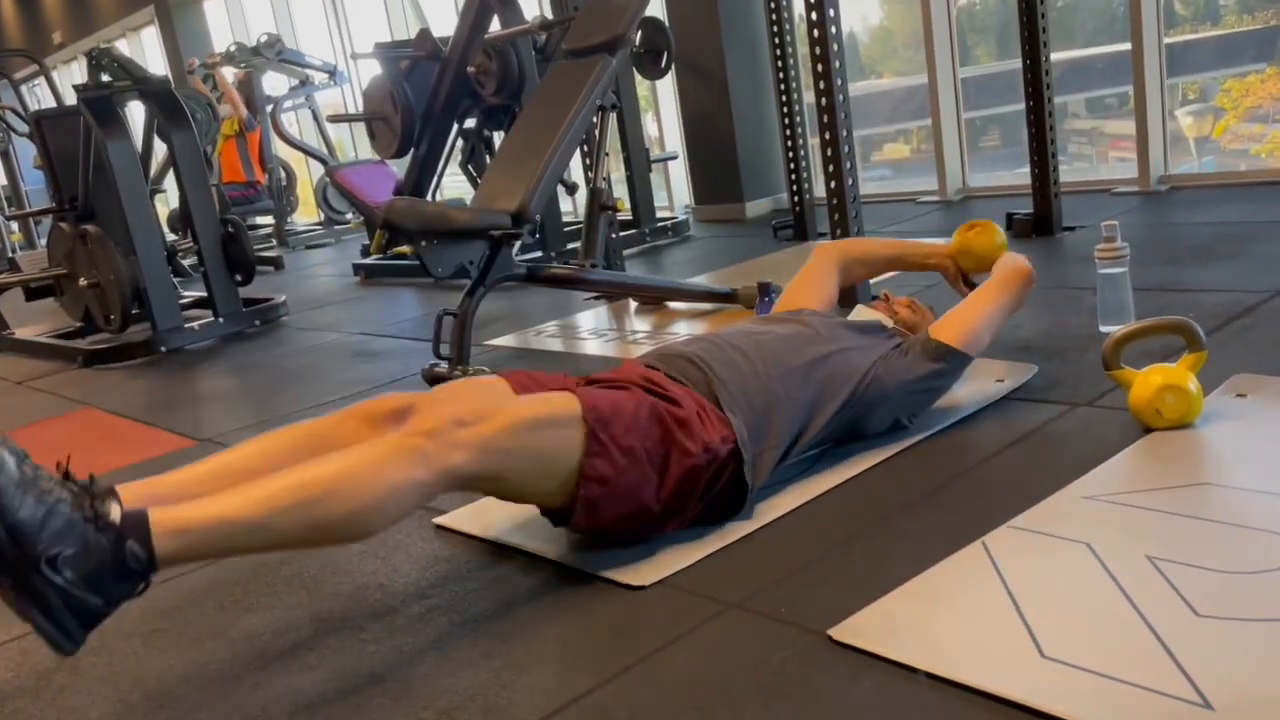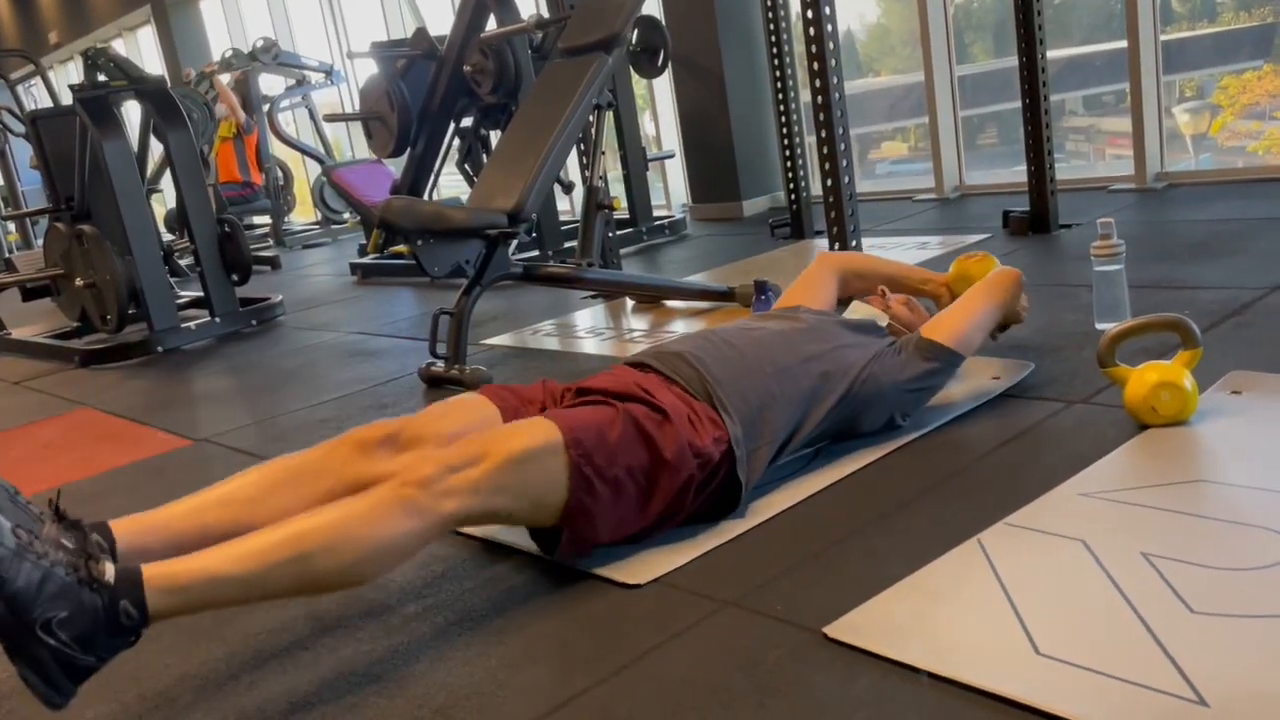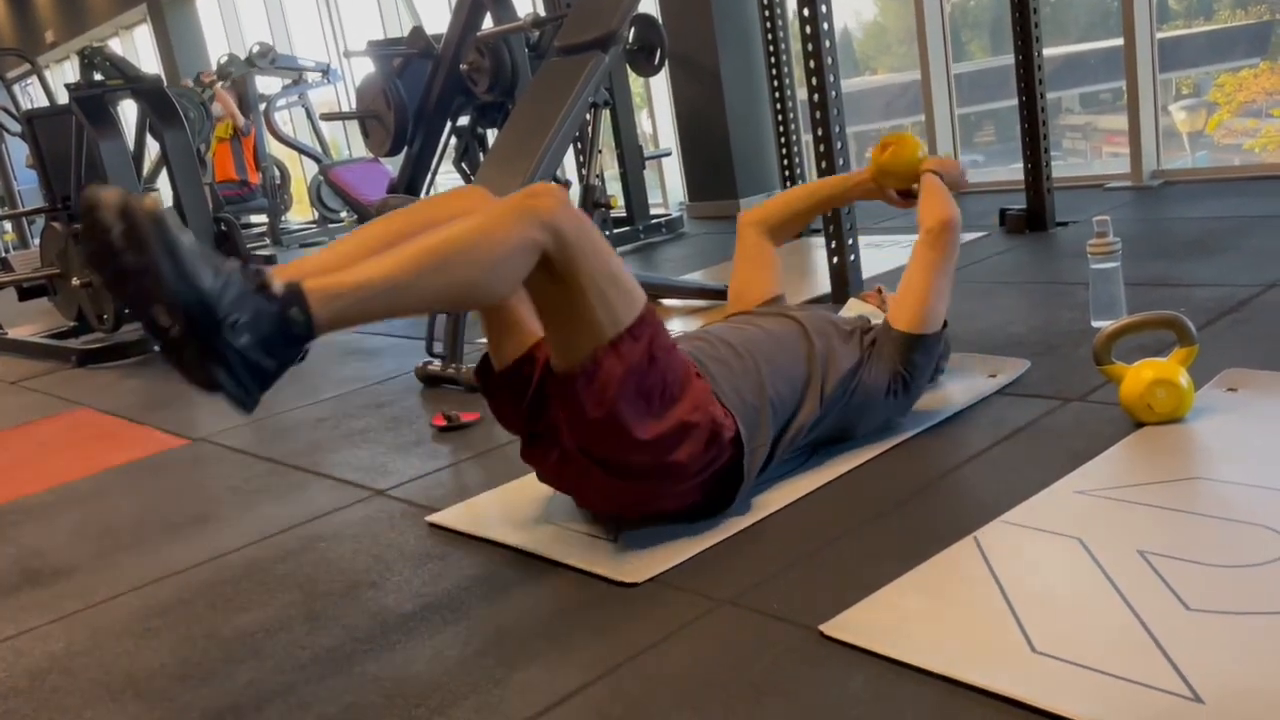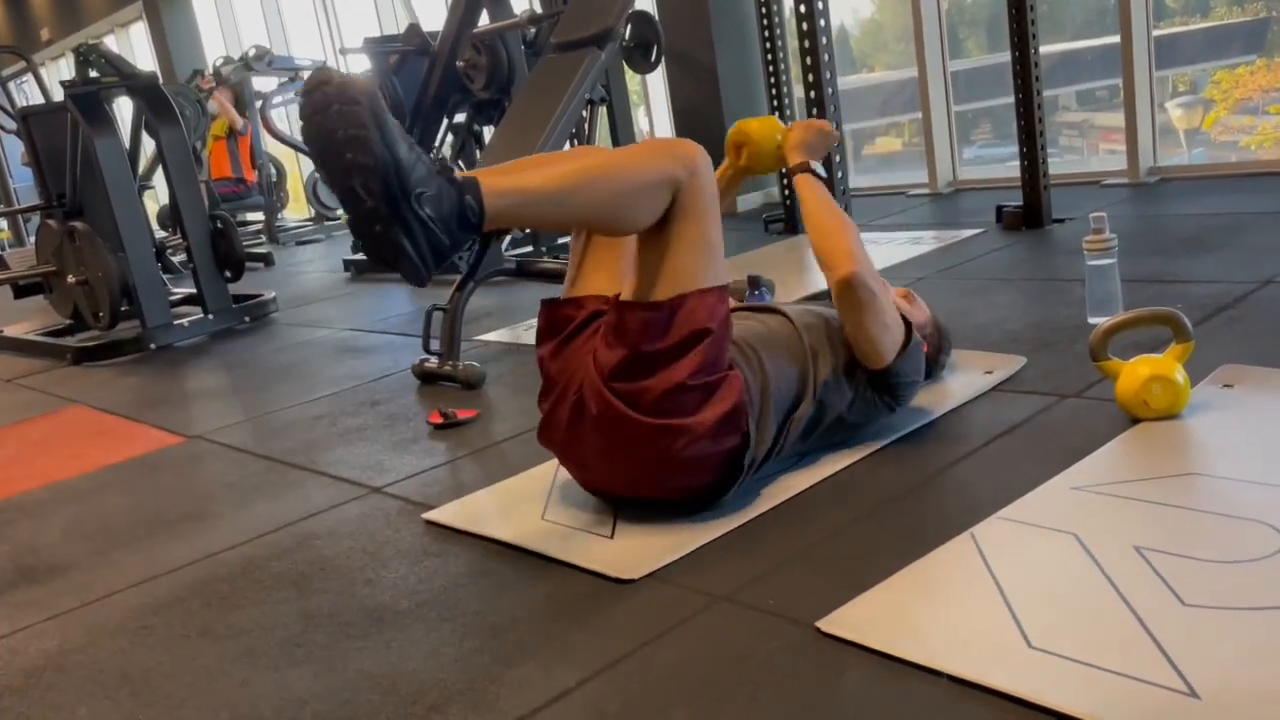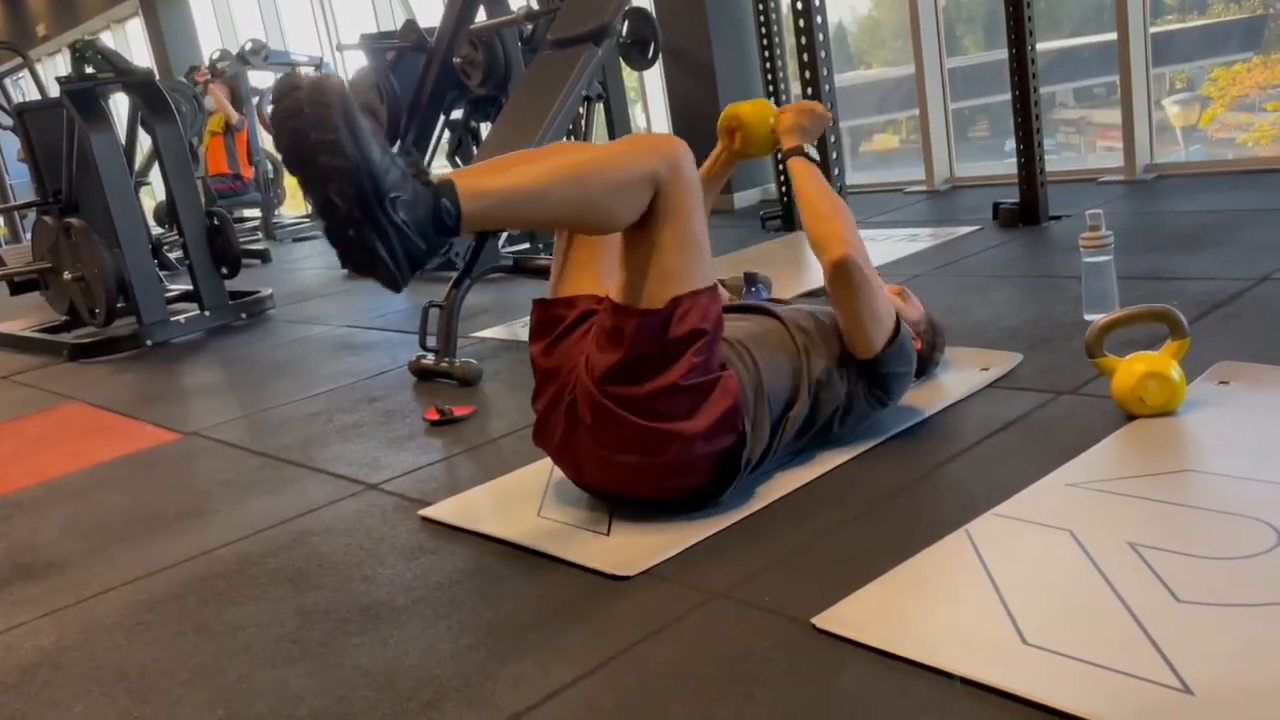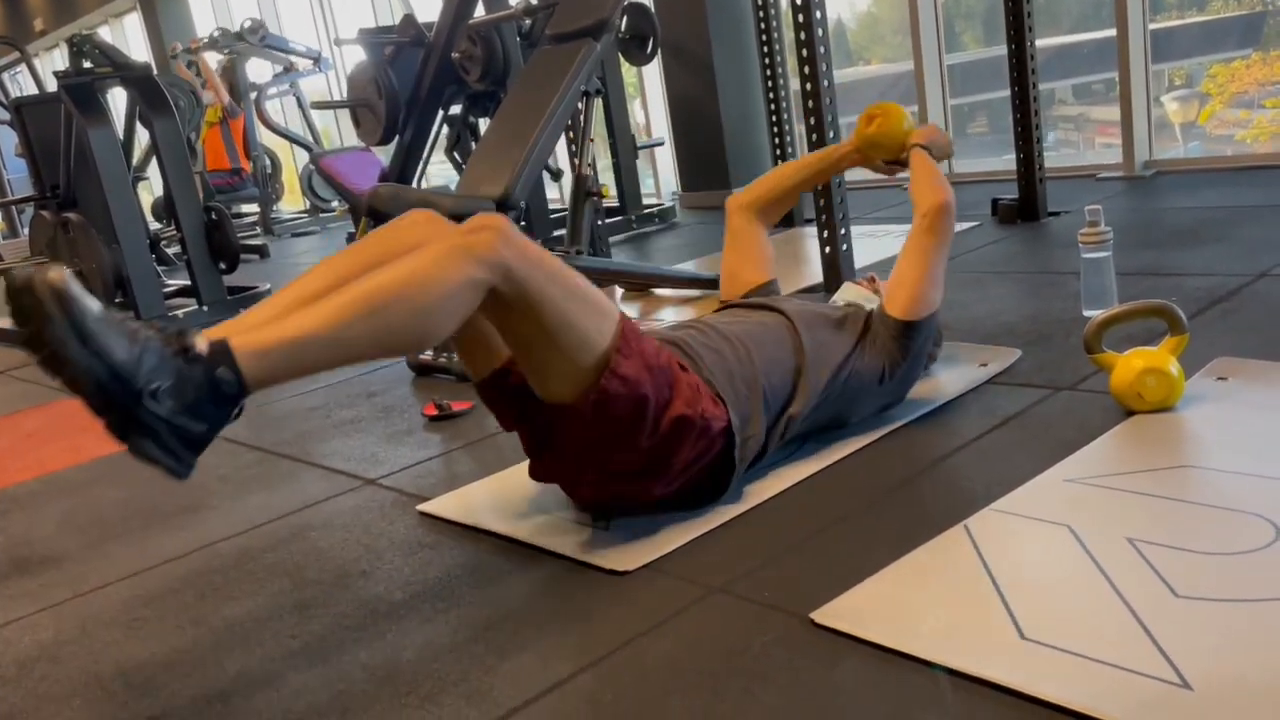
dt=0.4s
person 1, frame 1
left shoulder: (904, 373)
right shoulder: (819, 325)
left elbow: (1007, 282)
right elbow: (831, 249)
left wrist: (1006, 268)
right wrist: (939, 250)
left hip: (690, 435)
right hip: (630, 385)
left knee: (443, 448)
right knee: (390, 419)
left ankle: (111, 561)
right ankle: (102, 514)
person 1, frame 2
left shoulder: (902, 367)
right shoulder: (818, 329)
left elbow: (1002, 291)
right elbow: (830, 260)
left wrist: (993, 288)
right wrist: (926, 276)
left hip: (683, 445)
right hip: (620, 392)
left knee: (438, 479)
right knee: (386, 444)
left ankle: (111, 607)
right ankle: (106, 549)
person 1, frame 3
left shoulder: (889, 368)
right shoulder: (788, 328)
left elbow: (941, 240)
right elbow: (758, 229)
left wrist: (933, 185)
right wrist: (863, 182)
left hip: (670, 454)
right hip: (587, 432)
left knee: (541, 211)
right knee: (471, 204)
left ankle: (270, 321)
right ankle: (255, 301)
person 1, frame 4
left shoulder: (889, 368)
right shoulder: (779, 330)
left elbow: (853, 275)
right elbow: (684, 248)
left wrist: (804, 170)
right wrist: (740, 169)
left hip: (675, 431)
right hip: (586, 410)
left knee: (679, 162)
right knee: (606, 169)
left ankle: (448, 208)
right ankle: (432, 208)
person 1, frame 5
left shoulder: (880, 365)
right shoulder: (780, 327)
left elbow: (845, 256)
right elbow: (680, 240)
left wrist: (796, 155)
right wrist: (732, 152)
left hip: (673, 423)
right hip: (580, 410)
left knee: (661, 156)
right knee: (584, 159)
left ankle: (421, 214)
right ankle: (396, 206)
person 1, frame 6
left shoulder: (877, 355)
right shoulder: (774, 313)
left elbow: (934, 222)
right elbow: (743, 208)
left wrist: (921, 156)
right wrist: (848, 151)
left hip: (674, 427)
right hip: (592, 416)
left knee: (485, 243)
right knee: (419, 230)
left ankle: (198, 391)
right ankle: (183, 361)
